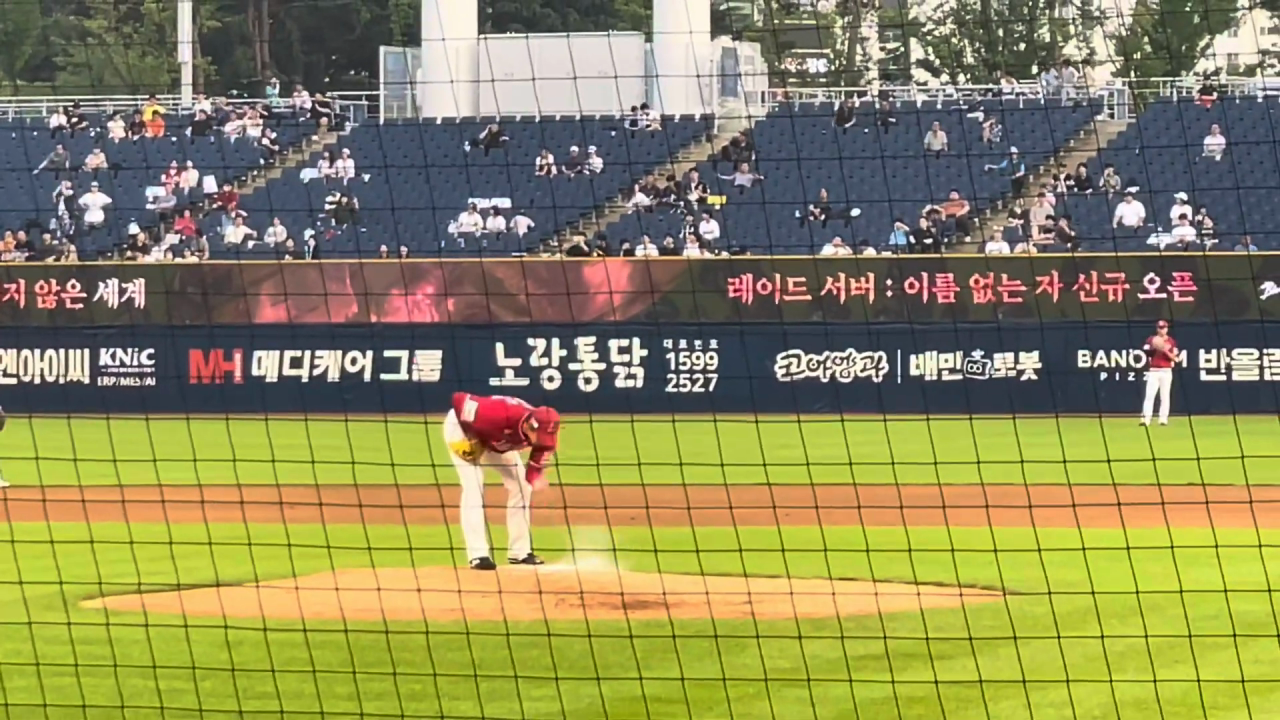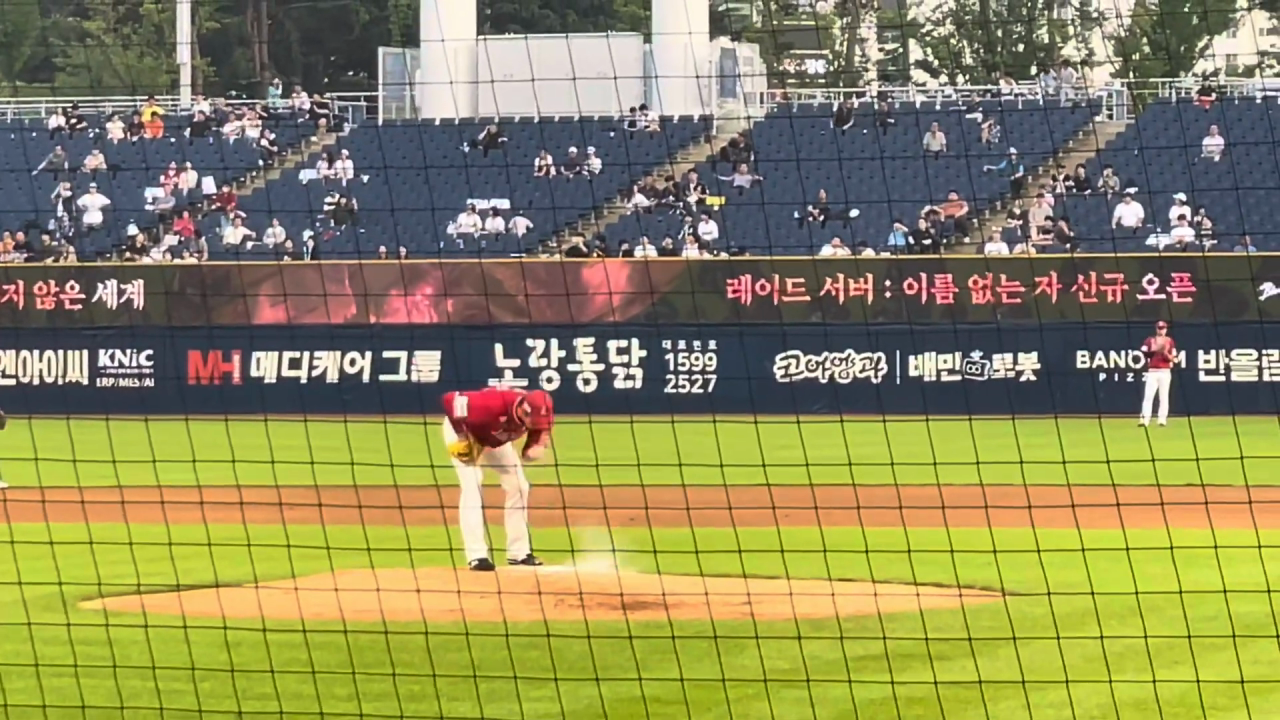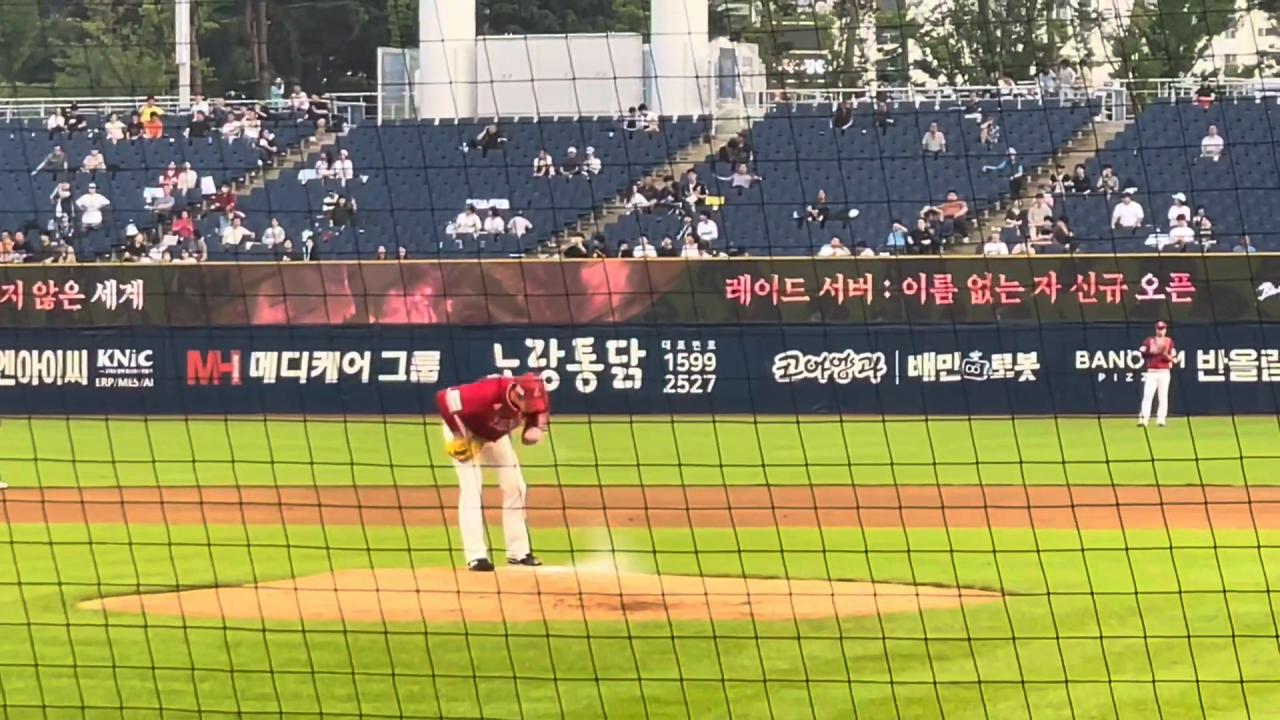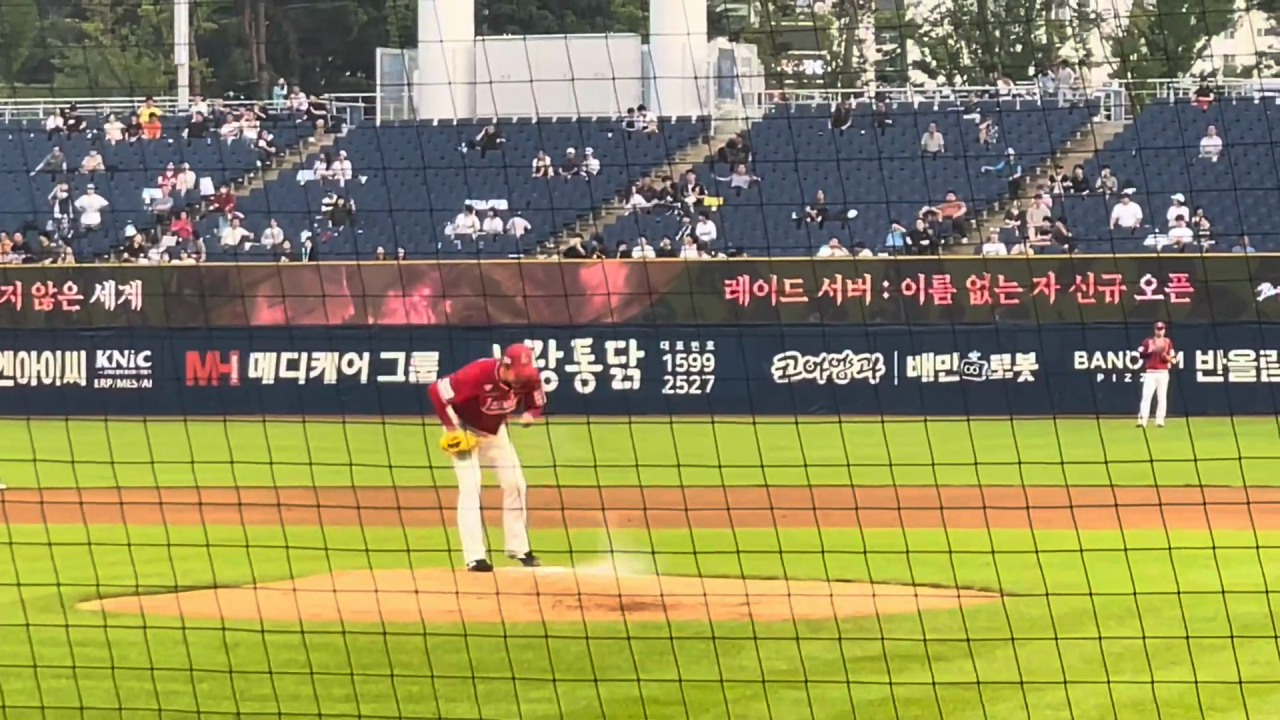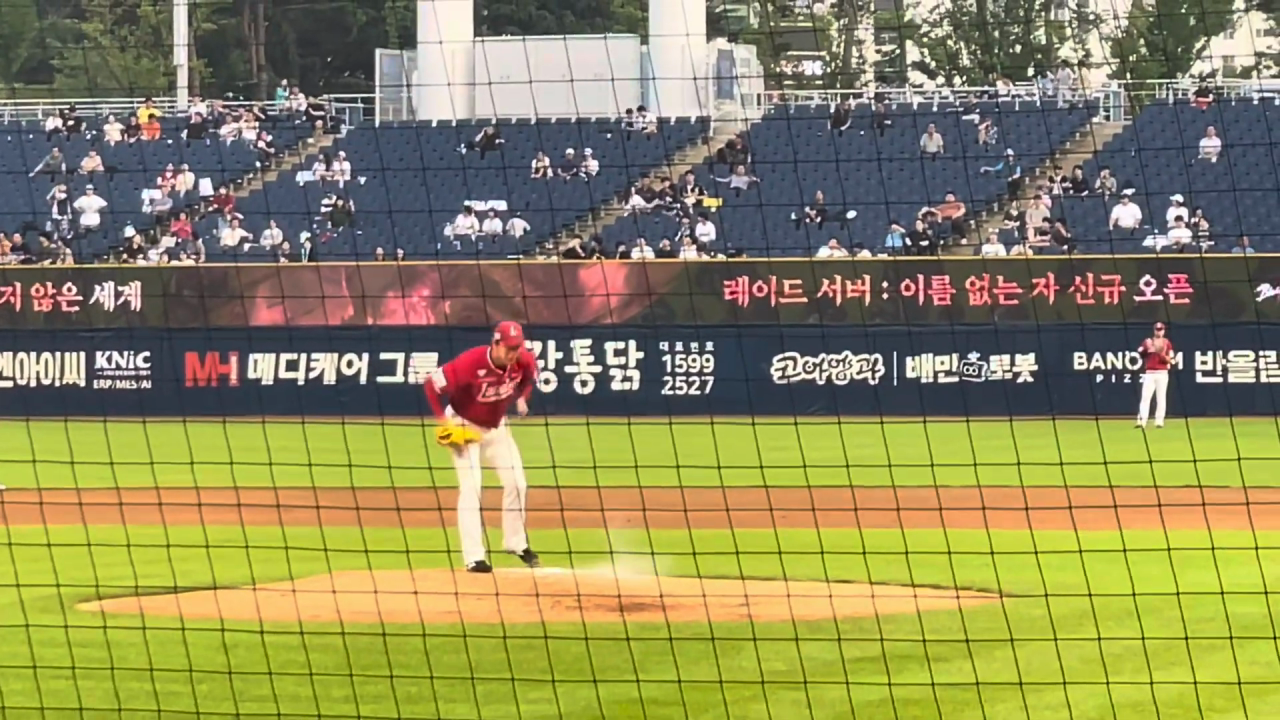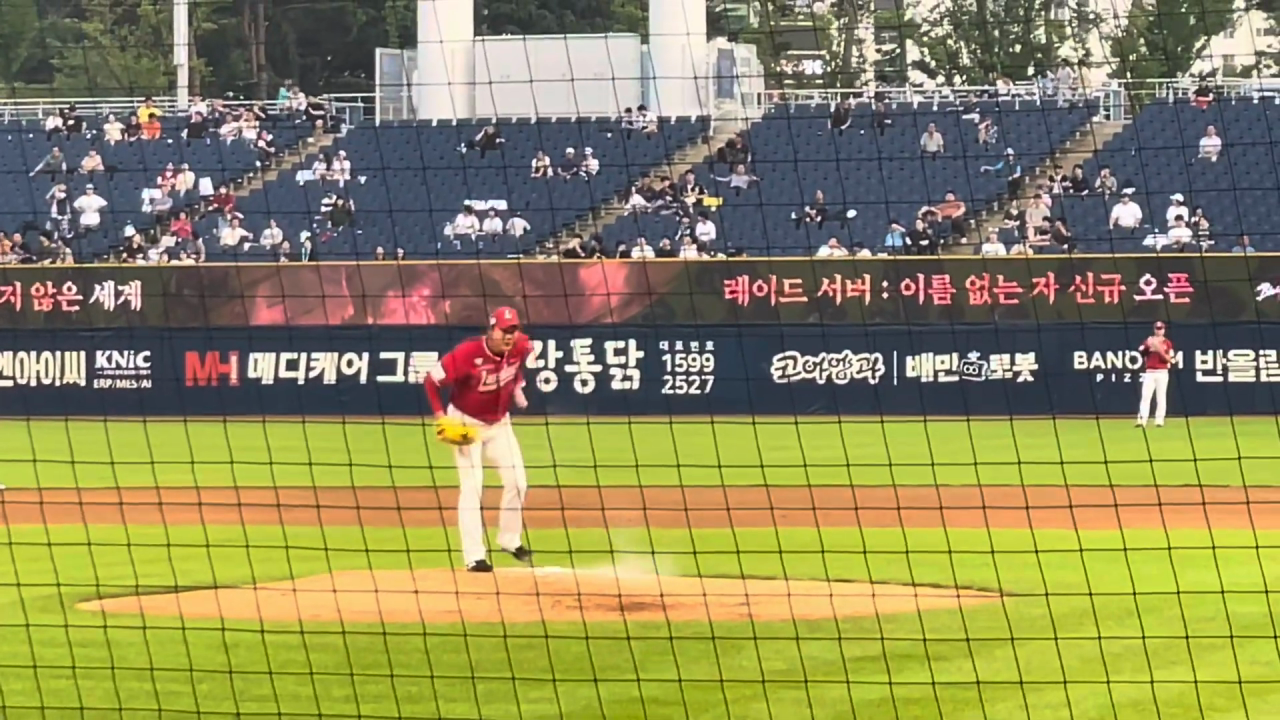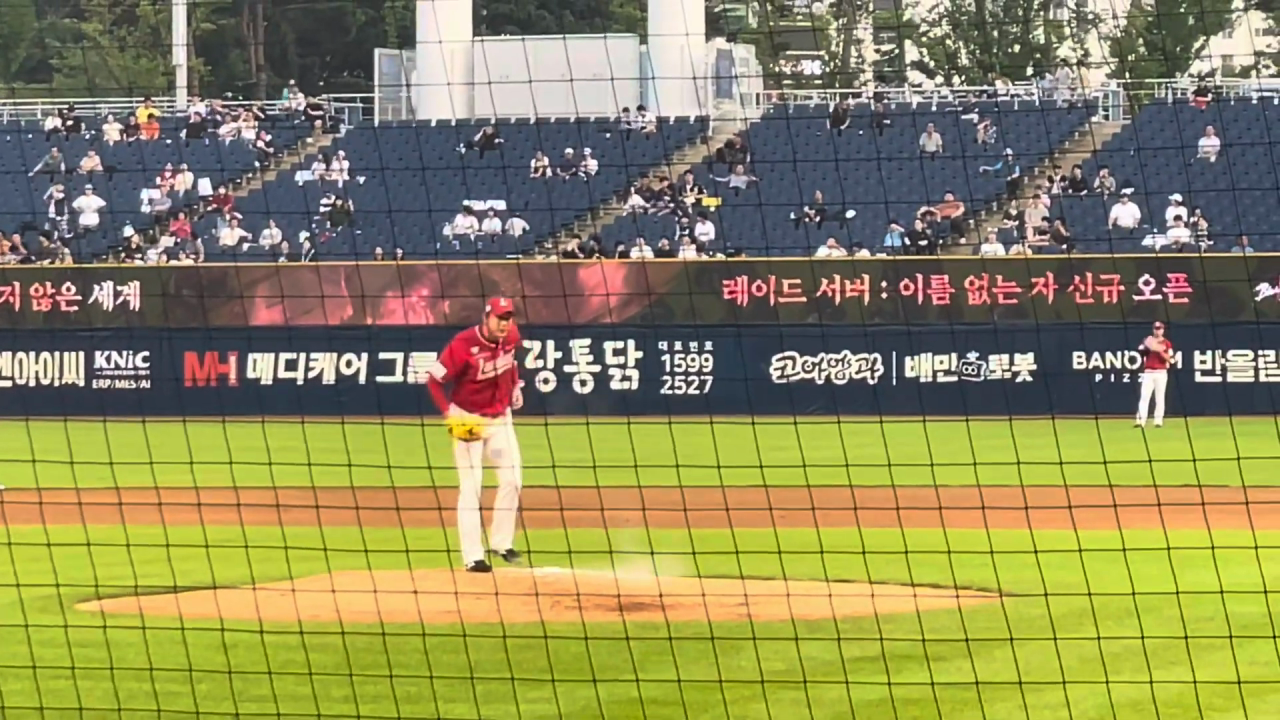
dt=0.1s
person 1, frame 1
left shoulder: (543, 433)
right shoulder: (501, 415)
left elbow: (535, 468)
right elbow: (458, 399)
left wrist: (536, 480)
right wrist: (468, 437)
left hip: (493, 439)
right hip: (462, 428)
left knee: (520, 488)
right knee: (473, 487)
left ankle: (520, 552)
right ankle: (478, 555)
person 1, frame 2
left shoulder: (541, 414)
right shoulder: (492, 404)
left elbow: (538, 440)
right elbow: (449, 400)
left wrist: (534, 450)
right wrist: (462, 437)
left hip: (497, 439)
right hip: (465, 430)
left knee: (518, 487)
right knee: (472, 488)
left ankle: (519, 552)
right ankle: (477, 556)
person 1, frame 3
left shoulder: (536, 400)
right shoulder: (487, 392)
left elbow: (537, 422)
right elbow: (442, 397)
left wrist: (535, 431)
right wrist: (458, 435)
left hip: (495, 436)
right hip: (464, 428)
left knee: (515, 486)
right knee: (471, 488)
left ankle: (518, 552)
right ankle: (476, 556)
person 1, frame 4
left shoulder: (531, 378)
right shoulder: (476, 375)
left elbow: (536, 405)
right elbow: (435, 391)
left wrist: (528, 414)
right wrist: (451, 428)
left hip: (494, 430)
right hip: (465, 429)
left knee: (516, 484)
right knee: (470, 489)
left ankle: (518, 547)
right ankle: (475, 557)
person 1, frame 5
left shoulder: (524, 360)
right shoulder: (471, 362)
left elbow: (528, 379)
right elbow: (432, 383)
left wrist: (521, 398)
right wrist: (442, 420)
left hip: (496, 426)
right hip: (463, 426)
left knee: (516, 483)
right knee: (471, 489)
left ankle: (516, 543)
right ankle: (474, 557)
person 1, frame 6
left shoulder: (521, 345)
right shoulder: (466, 354)
right elbow: (432, 381)
left wrist: (518, 388)
right wrist: (441, 416)
left hip: (499, 422)
right hip: (466, 424)
left knee: (517, 482)
right knee: (472, 488)
left ankle: (510, 541)
right ankle: (474, 556)
person 1, frame 7
left shoulder: (513, 337)
right shoulder: (463, 344)
right elbow: (434, 379)
left wrist: (515, 387)
right wrist: (449, 414)
left hip: (501, 420)
right hip: (466, 421)
left knee: (512, 481)
right knee: (471, 488)
left ankle: (501, 543)
right ankle: (473, 556)
